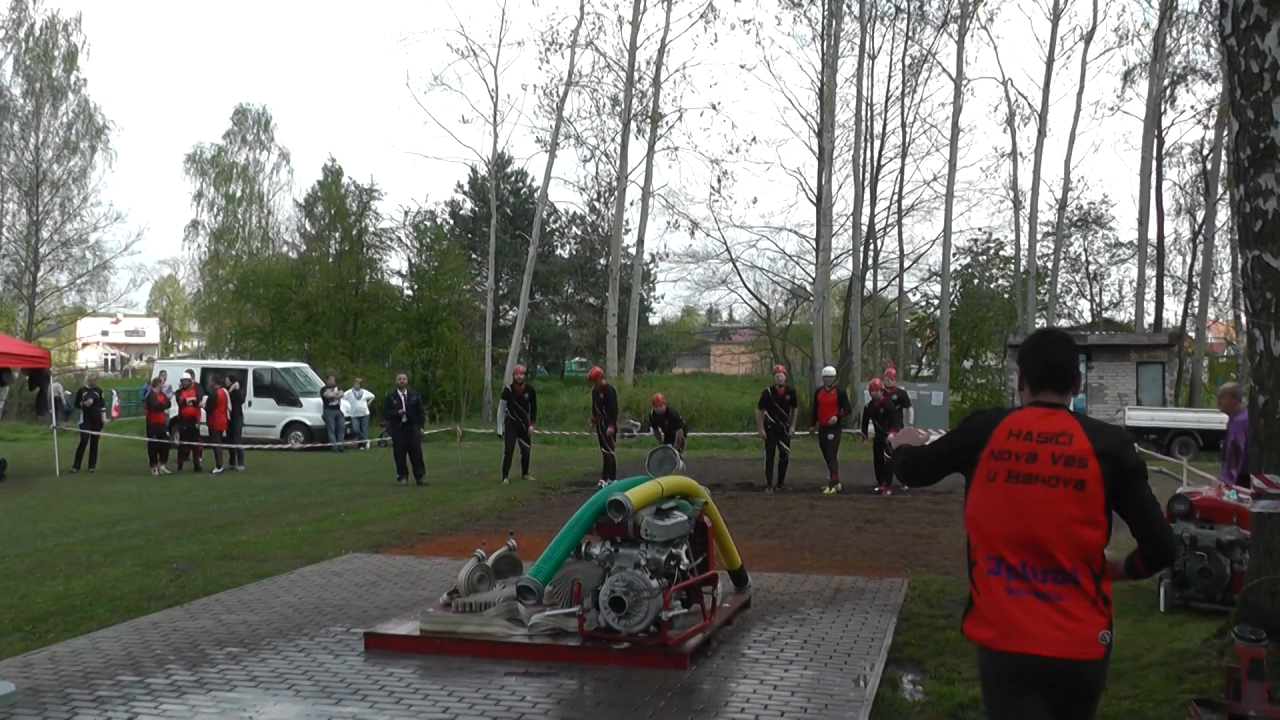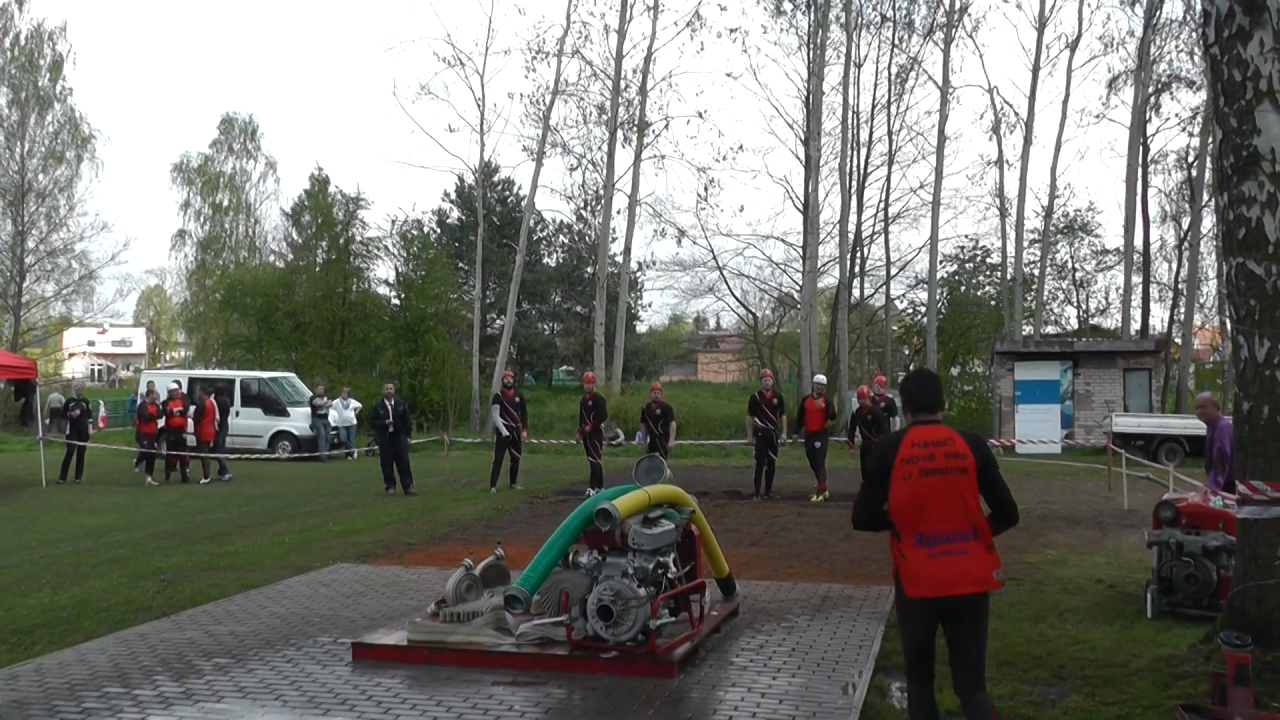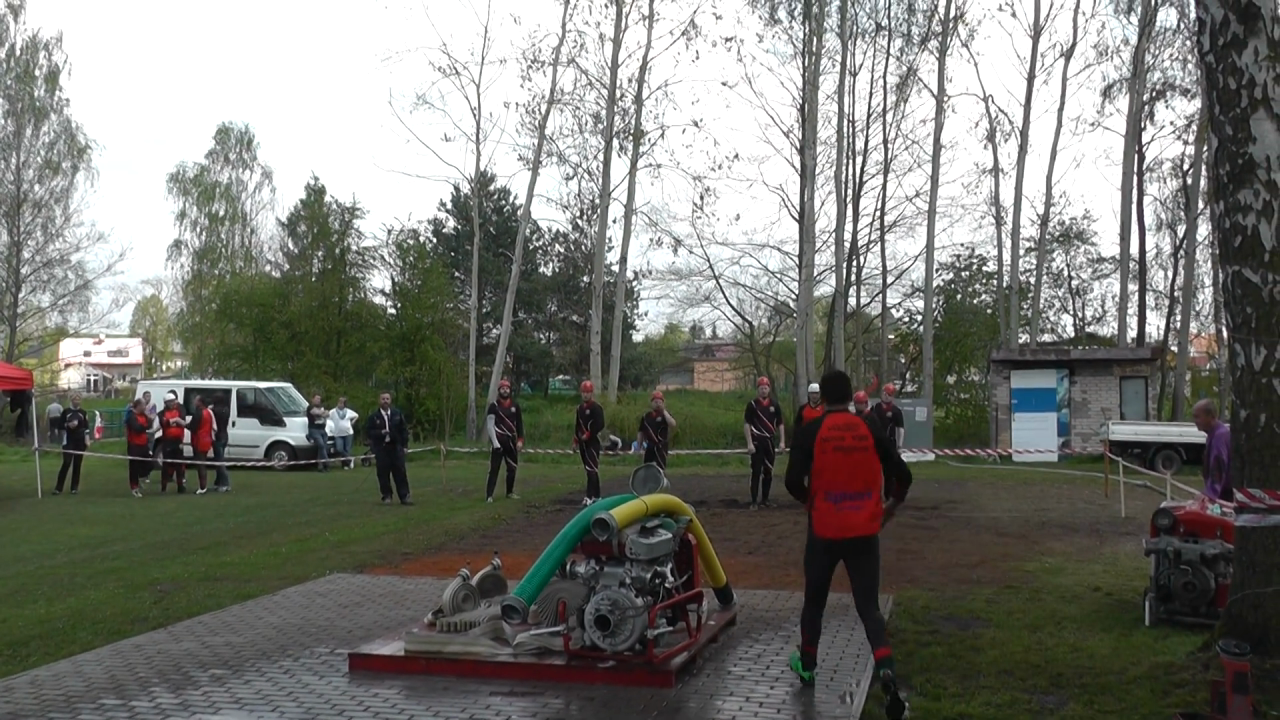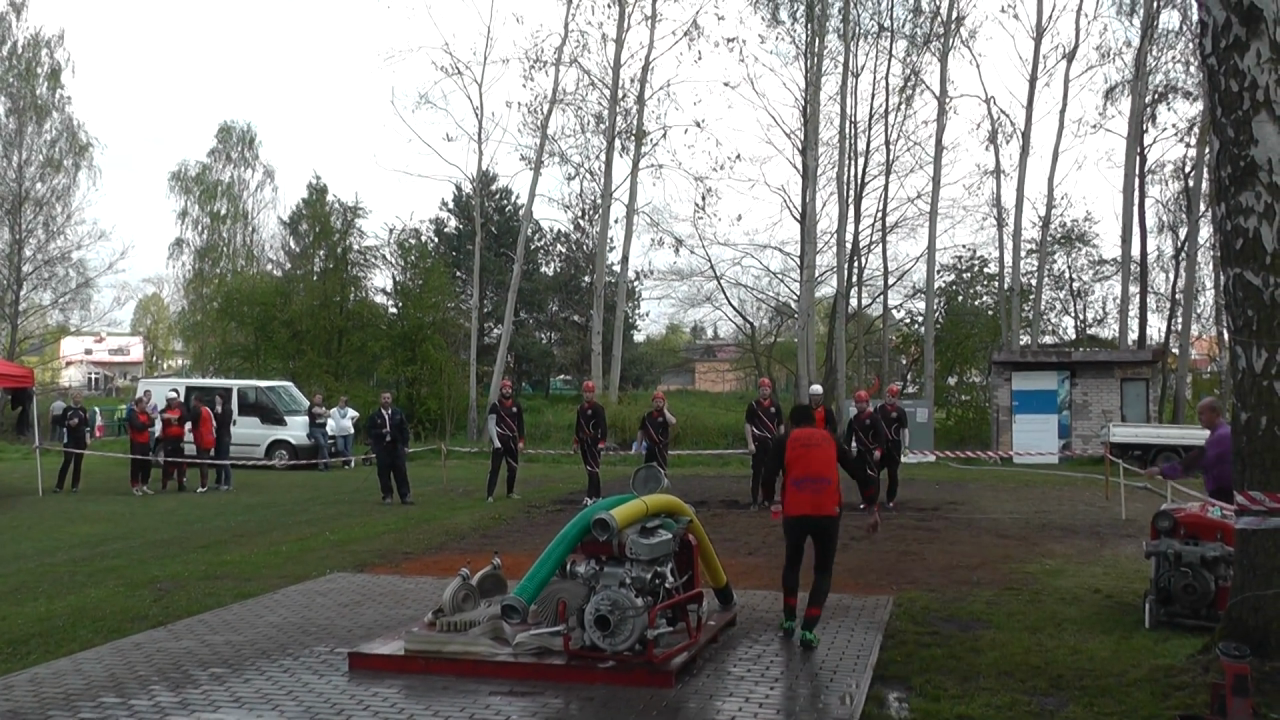
dt=0.7s
person 1, frame 1
left shoulder: (982, 432)
right shoulder: (1108, 443)
left elbow: (912, 469)
right elbow: (1161, 547)
left wrist: (905, 446)
right wrist: (1123, 567)
left hip: (1007, 640)
right hip: (1083, 644)
person 1, frame 2
left shoulder: (889, 449)
right shoulder: (972, 446)
left elbow: (862, 518)
right elbow: (1008, 514)
left hip: (916, 585)
right hip: (971, 582)
left knee: (920, 676)
right knee: (972, 685)
person 1, frame 3
left shoulder: (811, 431)
right shoulder: (872, 430)
left elbow: (793, 481)
right elbow: (903, 474)
right wrist: (893, 504)
left hip: (825, 531)
right hip: (864, 532)
left knee: (814, 600)
right knee: (869, 609)
left ankle: (807, 667)
right ankle: (885, 672)
person 1, frame 4
left shoulder: (785, 440)
right shoulder: (830, 440)
left elbow: (769, 475)
right elbow: (858, 472)
right wrist: (873, 510)
left hip: (795, 513)
right hip: (828, 513)
left knee: (792, 565)
right knee: (823, 572)
left ankle: (789, 621)
right ankle: (808, 631)
